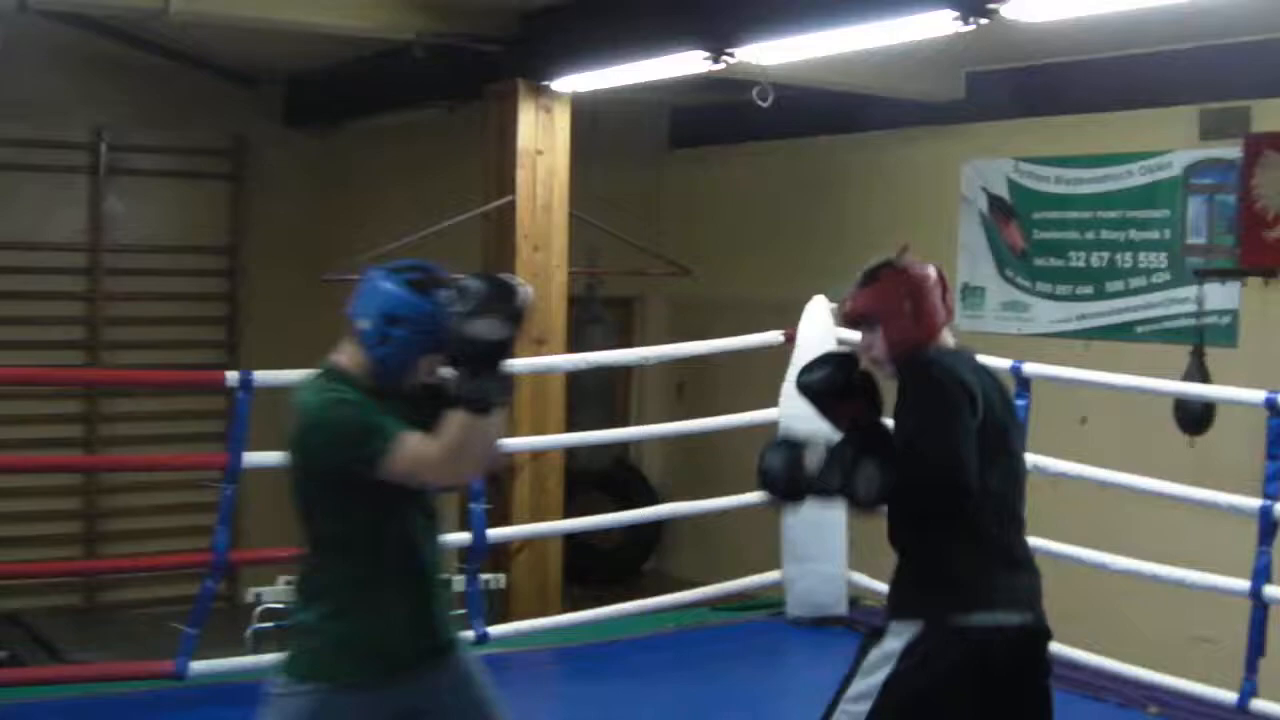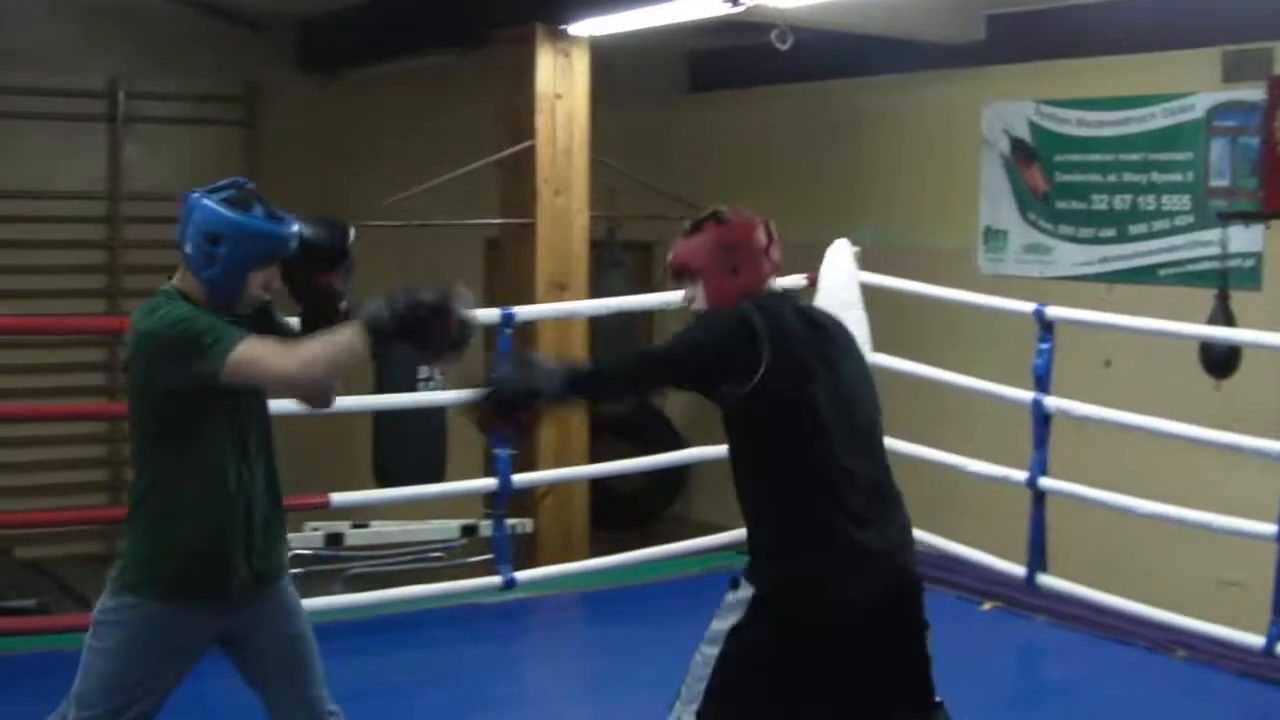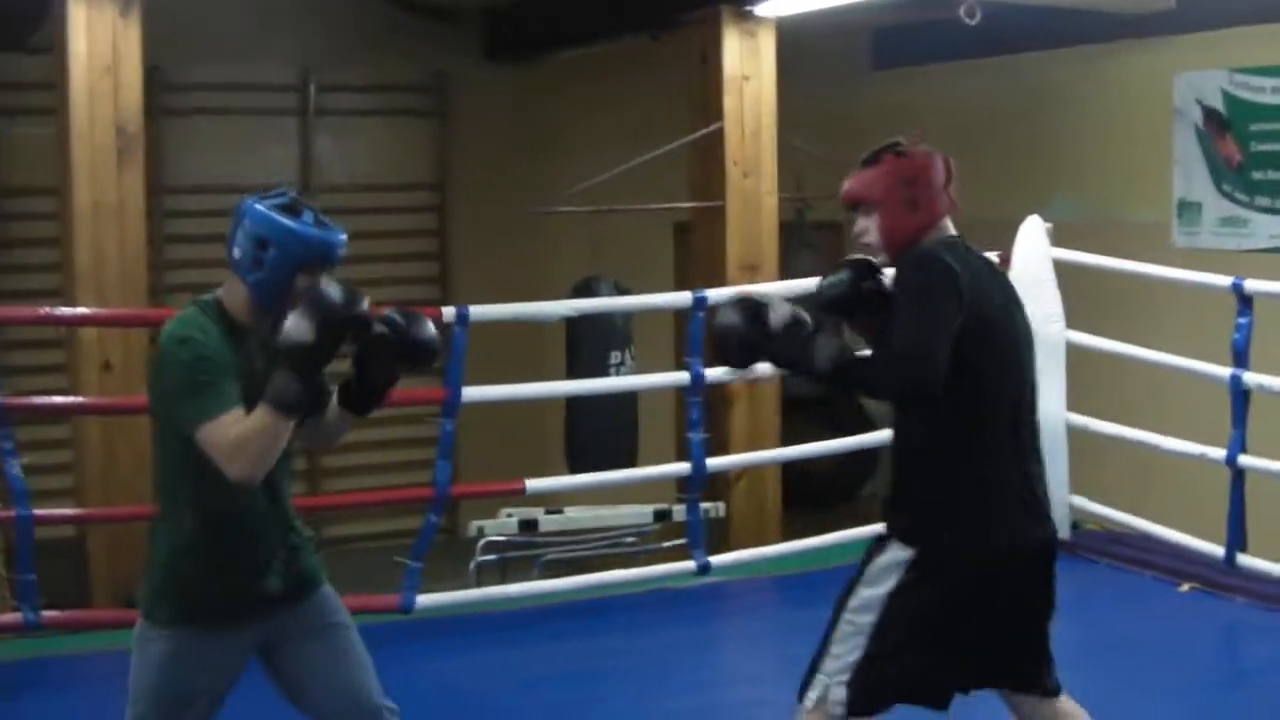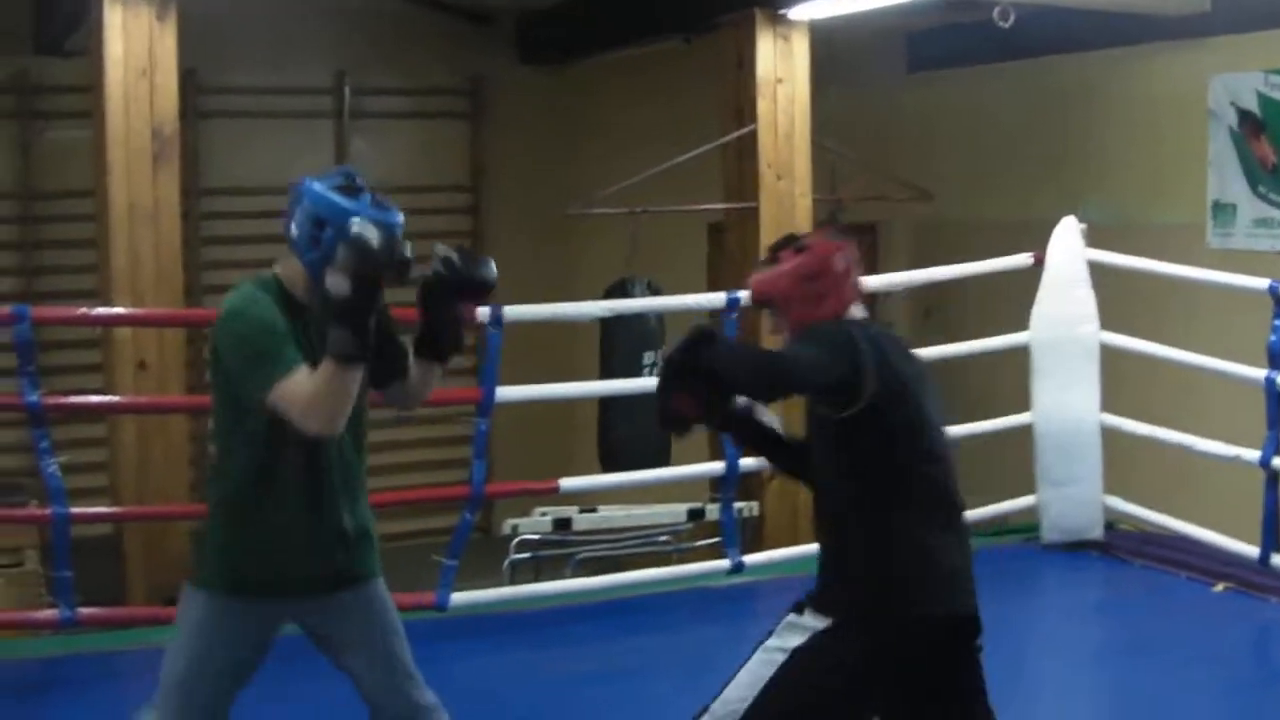
dt=0.5s
person 1, frame 1
left shoulder: (401, 392)
right shoulder: (328, 409)
left elbow: (472, 457)
right elbow: (447, 468)
left wrist: (486, 360)
right wrist: (480, 370)
left hip: (423, 642)
right hip: (341, 659)
person 1, frame 2
left shoulder: (243, 312)
right shoulder: (166, 327)
left elbow: (317, 392)
right elbow: (287, 370)
left wrist: (321, 298)
right wrist: (384, 321)
left hip: (251, 568)
right hip: (162, 580)
person 1, frame 3
left shoulder: (281, 328)
right shoulder: (191, 341)
left elbow: (317, 434)
right elbow: (243, 461)
left wrist: (371, 376)
right wrist: (296, 367)
left hip: (287, 576)
right hip: (194, 593)
person 1, frame 4
left shoulder: (350, 307)
right shoulder: (248, 317)
left elbow: (408, 393)
right elbow: (320, 418)
left wrist: (442, 322)
right wrist: (350, 320)
left hip: (340, 558)
right hip: (243, 565)
person 2, frame 1
left shoulder: (936, 383)
right shoulder: (981, 382)
left elbow: (946, 487)
left wrist: (832, 472)
right wrist: (861, 425)
left hip: (949, 617)
right hip: (1013, 614)
person 2, frame 2
left shoulder: (746, 326)
right shoulder: (828, 332)
left elbow: (645, 372)
left wrist: (529, 387)
right wrist: (726, 383)
left hip: (802, 577)
right hip: (885, 562)
person 2, frame 3
left shoulder: (933, 270)
right shoulder: (984, 276)
left elbow: (913, 378)
left wrist: (802, 347)
right wrist: (880, 312)
left hip: (942, 532)
right hip: (1017, 527)
person 2, frame 4
left shoulder: (840, 345)
right shoulder: (883, 353)
left elbow: (761, 372)
left wrist: (687, 382)
right wrist: (739, 422)
left hip: (859, 606)
